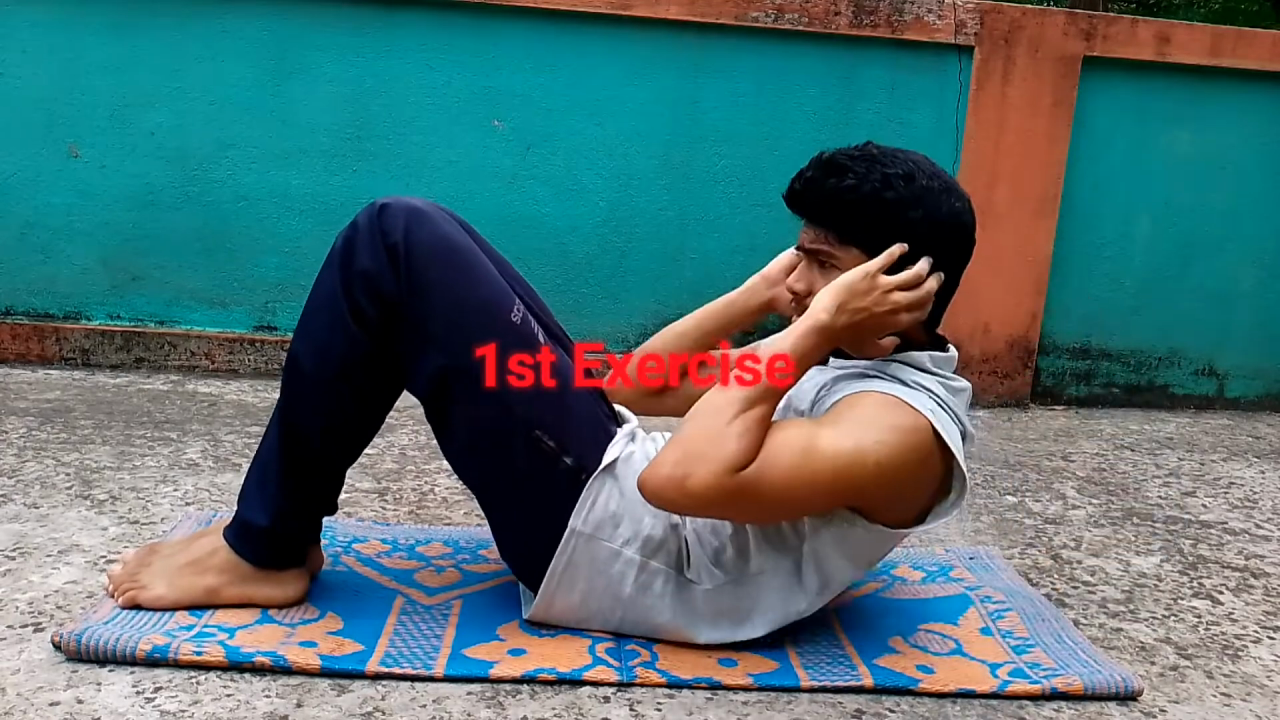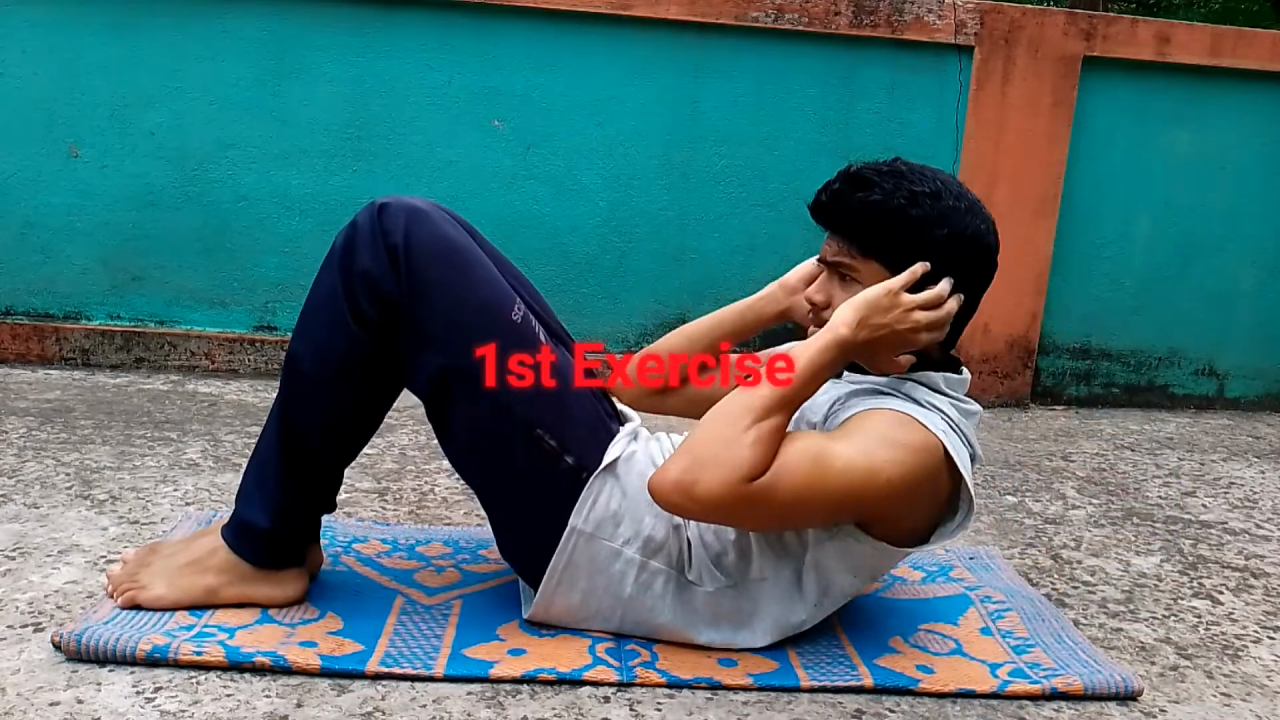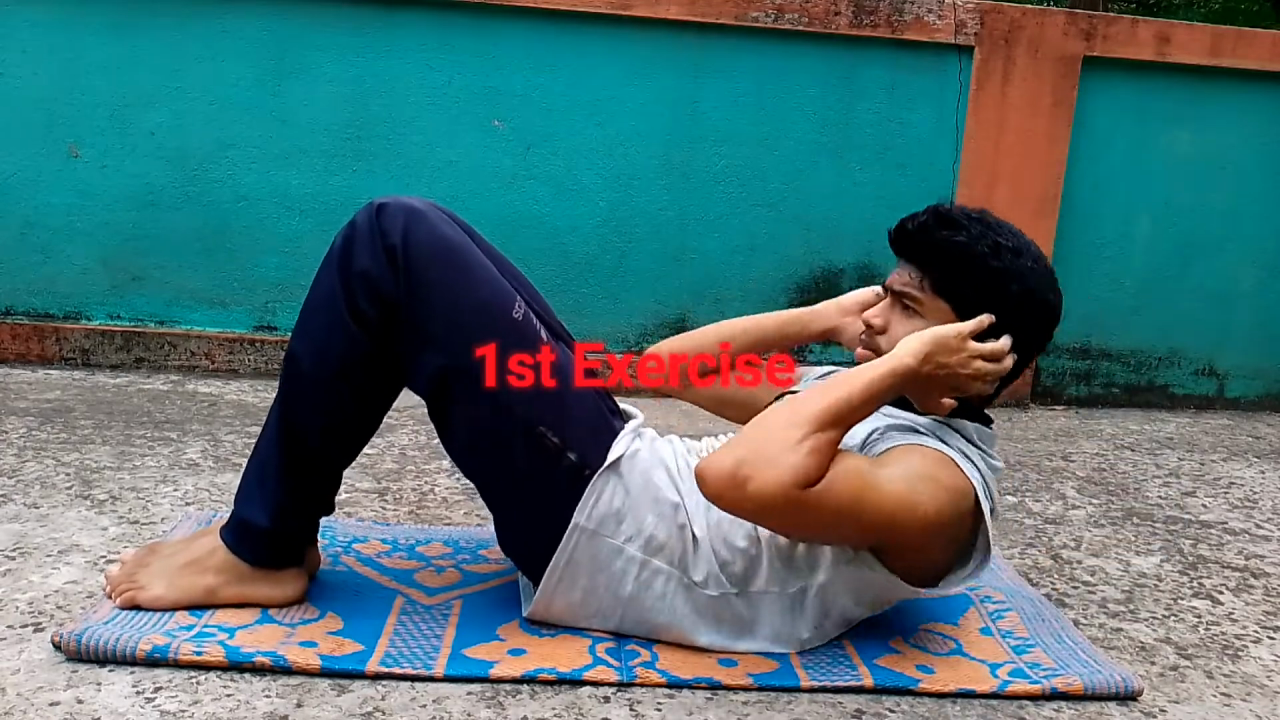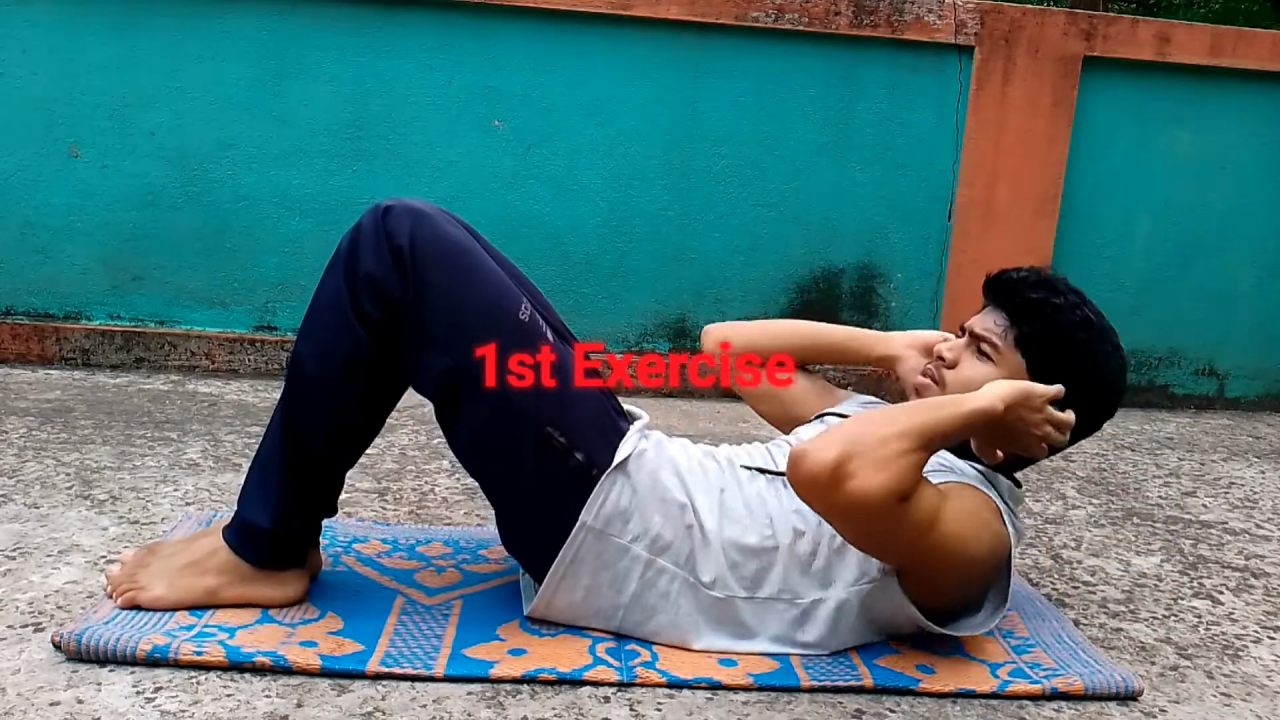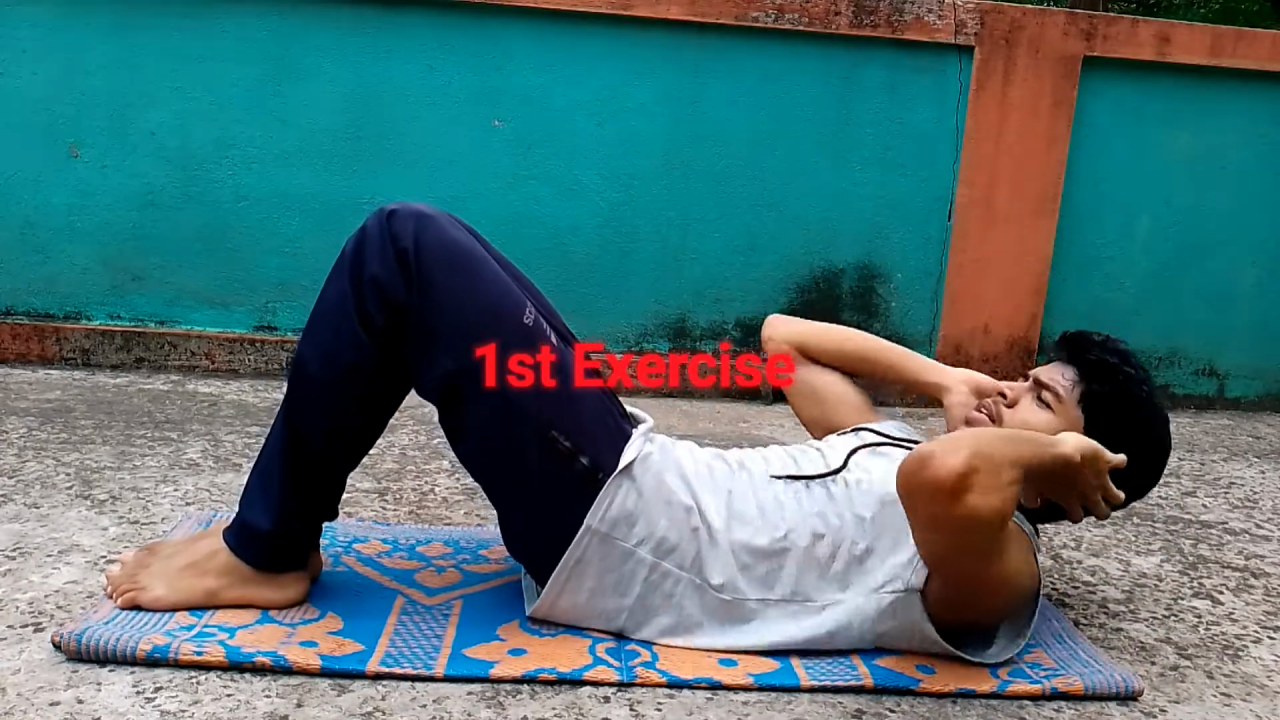
dt=0.2s
person 1, frame 1
left shoulder: (902, 430)
right shoulder: (858, 371)
left elbow: (681, 479)
right elbow: (642, 385)
left wrist: (812, 327)
right wrist: (761, 293)
left hip: (599, 538)
right hip: (608, 486)
left knee: (397, 243)
right knee: (407, 243)
left ankle: (263, 553)
right ankle: (281, 533)
person 1, frame 2
left shoulder: (912, 447)
right shoulder: (864, 379)
left elbow: (691, 482)
right elbow: (643, 379)
left wrist: (832, 340)
right wrist: (777, 301)
left hip: (604, 541)
right hip: (616, 473)
left knee: (395, 242)
right knee: (407, 239)
left ankle: (263, 553)
right ankle: (276, 532)
person 1, frame 3
left shoulder: (939, 489)
right shoulder: (882, 405)
left elbow: (740, 478)
right elbow: (668, 361)
left wrist: (893, 367)
right wrist: (826, 319)
left hip: (602, 535)
right hip: (628, 476)
left knee: (395, 241)
right knee: (404, 239)
left ankle: (261, 551)
right ankle: (277, 531)
person 1, frame 4
left shoulder: (970, 531)
right shoulder: (894, 429)
left elbow: (824, 472)
right elbow: (722, 342)
left wrist: (973, 406)
right wrist: (888, 350)
left hip: (605, 535)
right hip: (631, 477)
left knee: (401, 245)
right knee: (407, 244)
left ankle: (265, 552)
right ankle: (276, 532)
person 1, frame 5
left shoulder: (993, 568)
right shoulder: (895, 439)
left elbow: (946, 479)
right elbow: (780, 334)
left wrist: (1049, 450)
right wrist: (941, 378)
left hip: (614, 536)
right hip: (638, 480)
left knee: (404, 249)
right knee: (412, 245)
left ankle: (265, 554)
right ankle: (278, 534)
